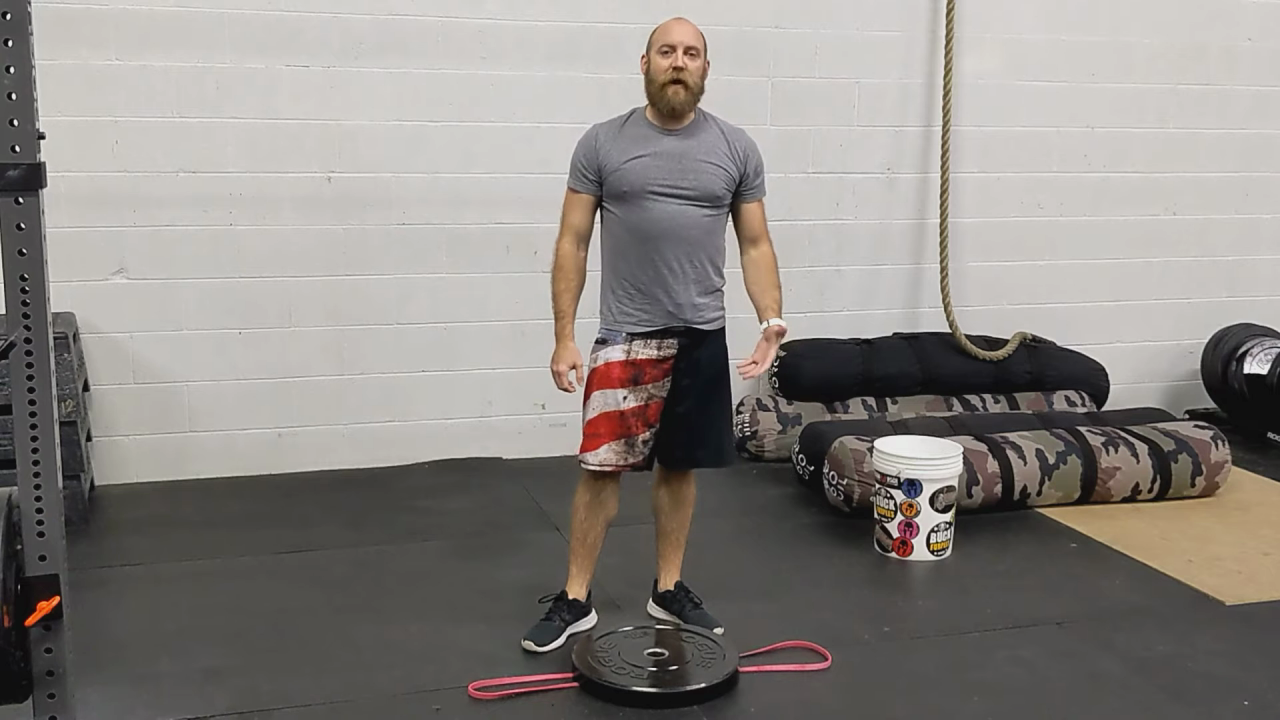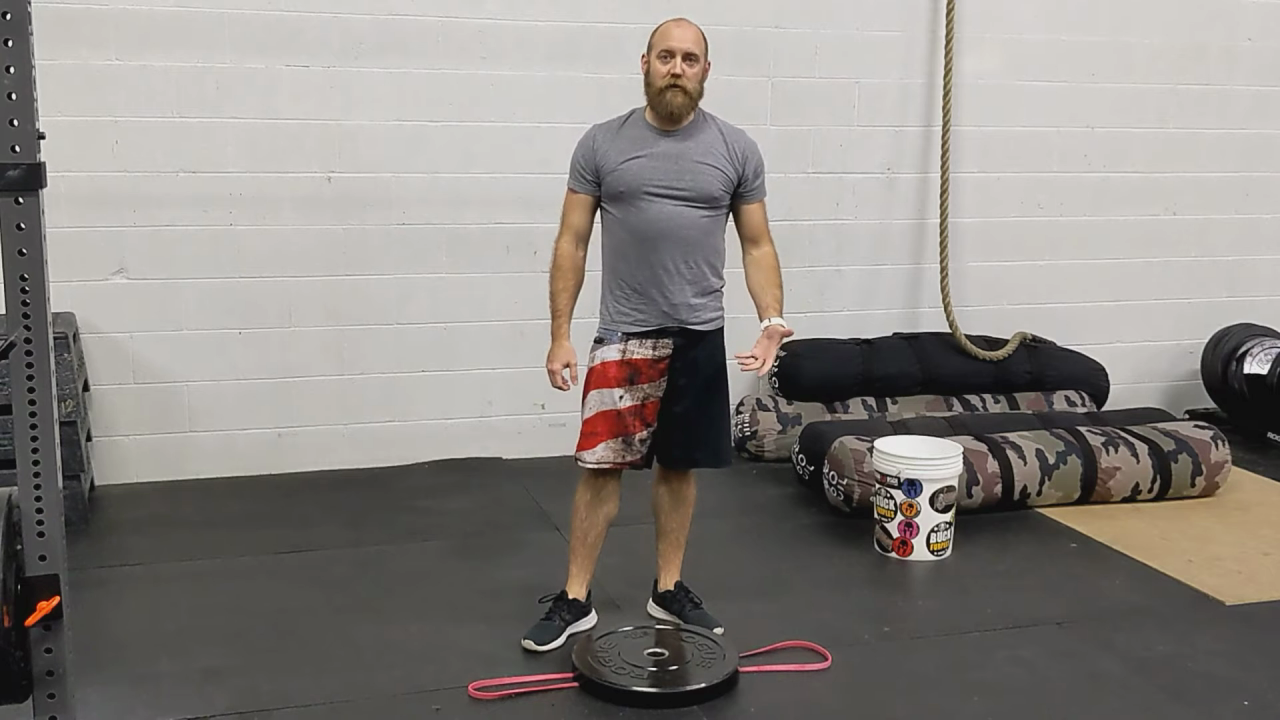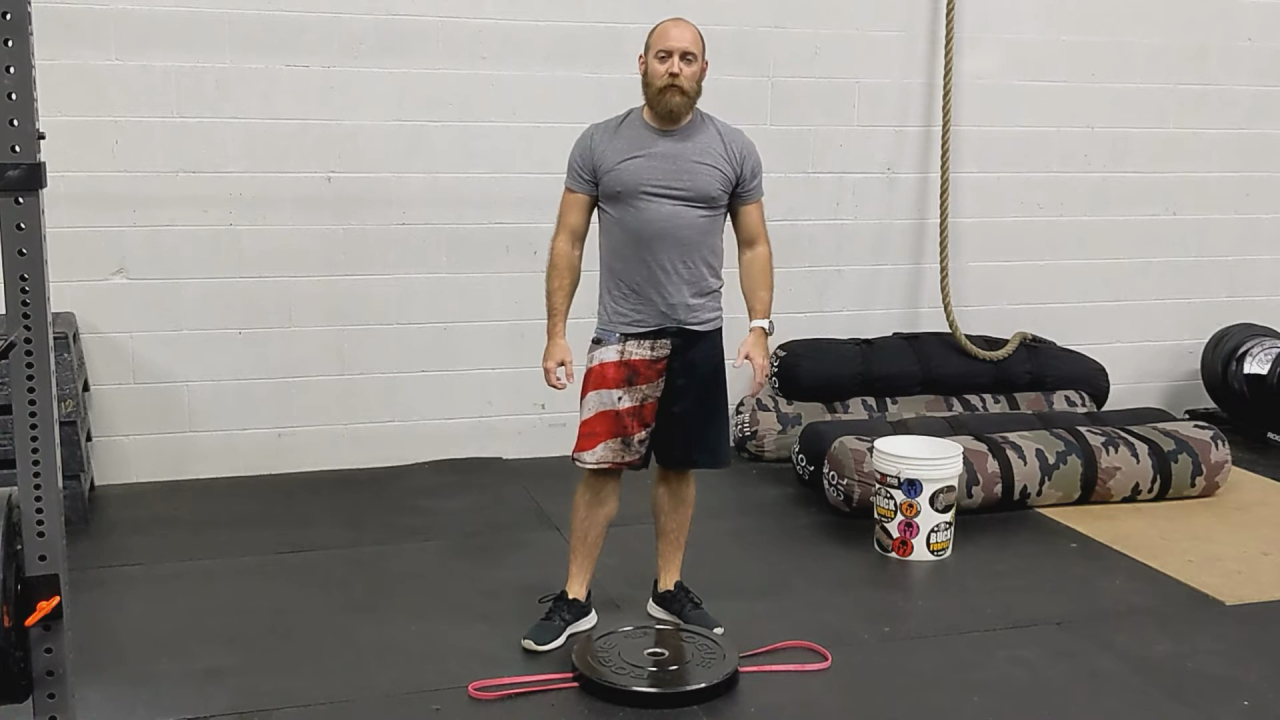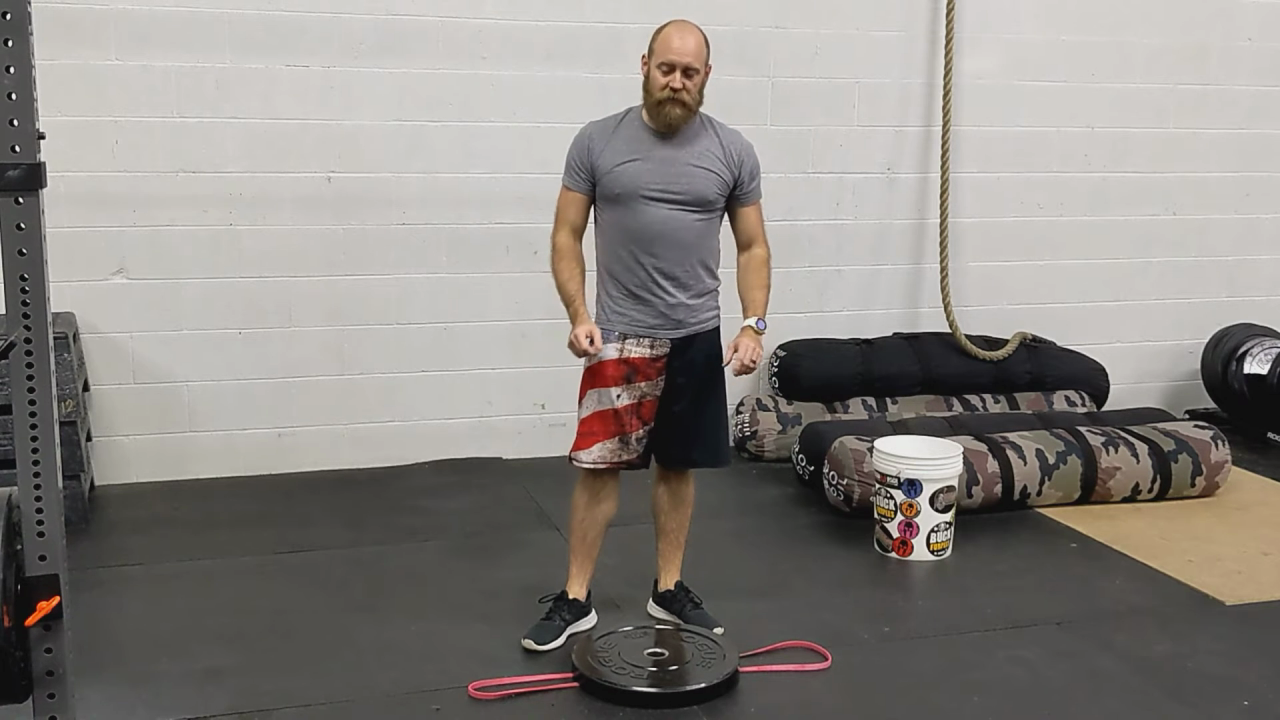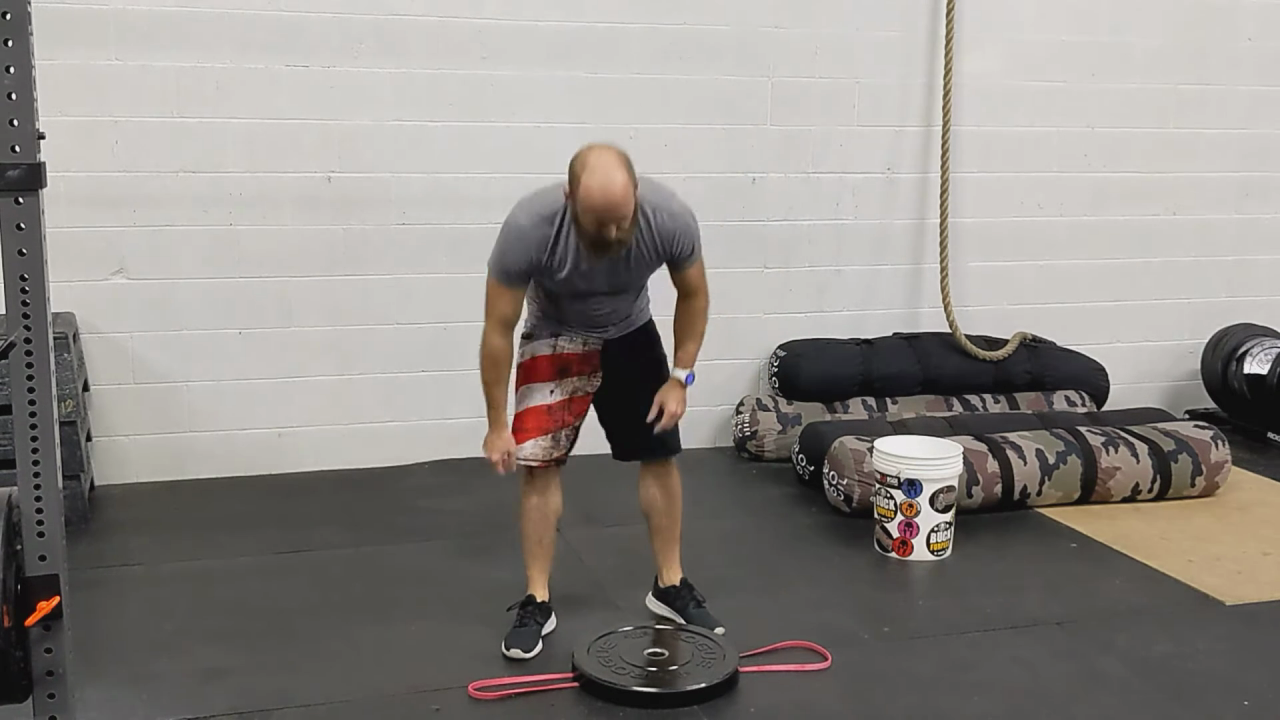
dt=0.7s
person 1, frame 1
left shoulder: (736, 148)
right shoulder: (602, 143)
left elbow: (755, 244)
right elbow: (572, 243)
left wrist: (772, 321)
right wrist: (563, 336)
left hip: (703, 337)
right hip: (626, 337)
left knee: (679, 467)
right knee: (602, 467)
left ankle: (669, 589)
right ankle: (575, 599)
person 1, frame 2
left shoulder: (735, 148)
right shoulder: (601, 144)
left elbow: (756, 244)
right elbow: (571, 243)
left wrist: (773, 320)
right wrist: (559, 334)
left hip: (700, 336)
right hip: (624, 336)
left knee: (679, 466)
right knee: (600, 466)
left ankle: (668, 589)
right ankle: (574, 599)
person 1, frame 3
left shoulder: (733, 148)
right shoulder: (599, 143)
left elbow: (753, 245)
right elbow: (568, 241)
left wrist: (759, 325)
right wrist: (555, 332)
left hip: (699, 337)
right hip: (622, 337)
left knee: (678, 466)
right knee: (601, 466)
left ankle: (669, 589)
right ankle: (574, 600)
person 1, frame 4
left shoulder: (732, 150)
right shoulder: (597, 140)
left elbow: (753, 247)
right elbow: (567, 236)
left wrist: (754, 324)
right wrist: (578, 316)
left hip: (698, 337)
right hip: (621, 337)
left knee: (678, 466)
right knee: (597, 465)
left ankle: (668, 590)
right ankle: (574, 600)
person 1, frame 5
left shoulder: (670, 217)
right shoulder: (528, 227)
left elbow: (693, 296)
right elbow: (497, 331)
left wrist: (680, 377)
right wrist: (497, 425)
left hip: (632, 335)
right hip: (556, 339)
left knee: (659, 457)
right knee: (540, 463)
left ankle: (670, 585)
right ankle: (537, 602)
